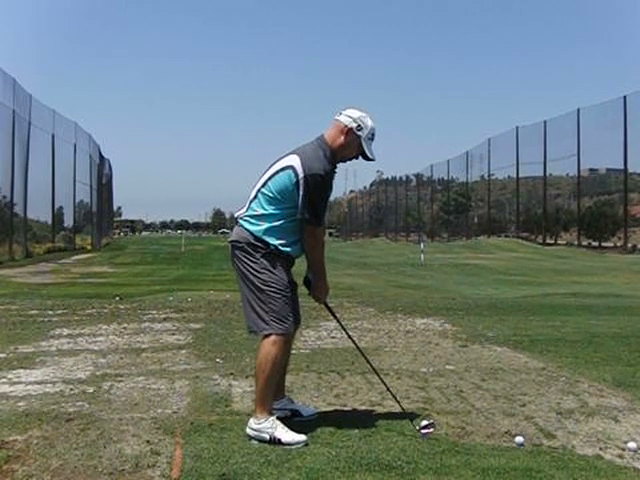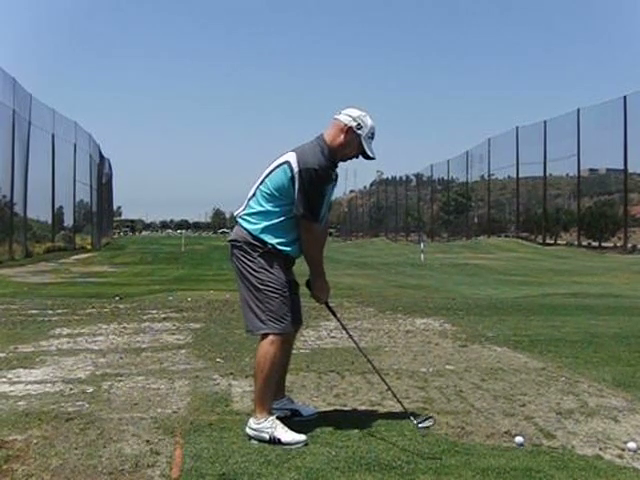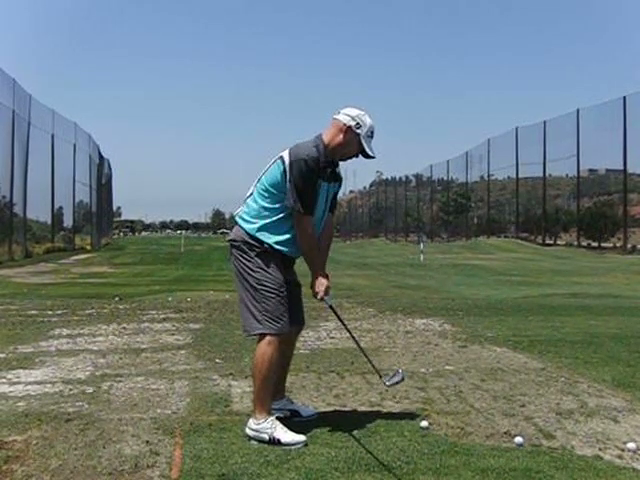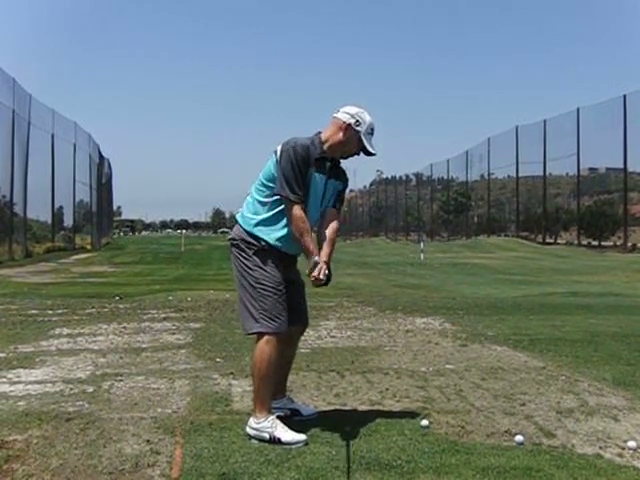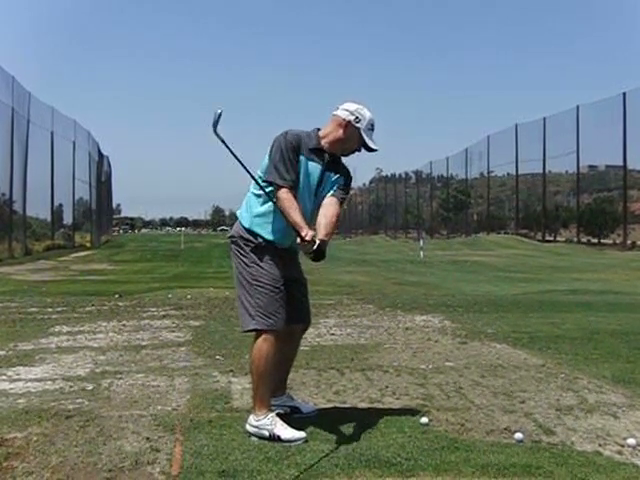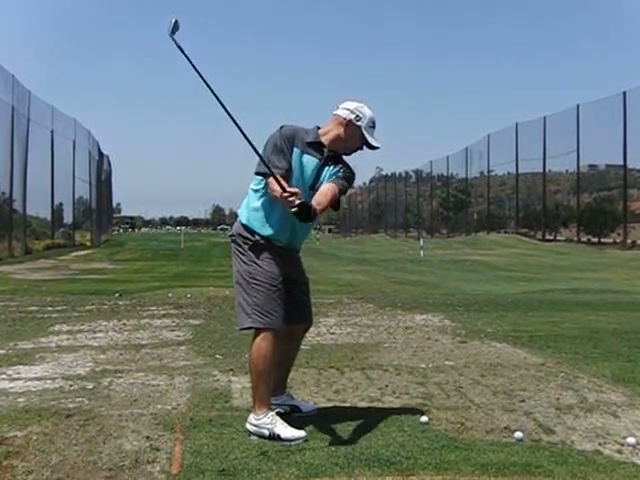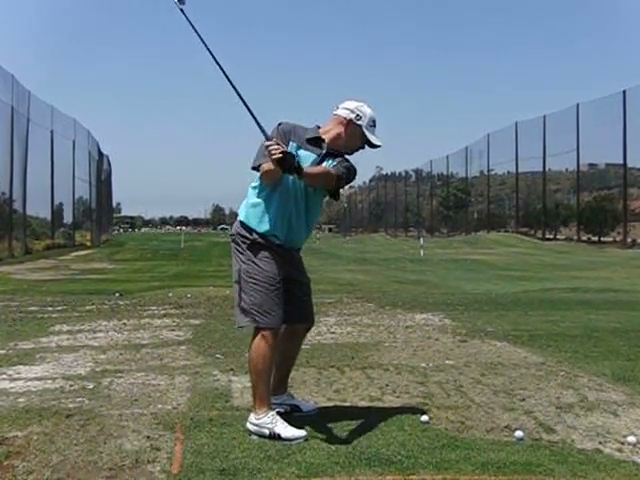
dt=0.7s
person 1, frame 1
left shoulder: (315, 159)
right shoulder: (316, 169)
left elbow: (314, 229)
right elbow: (312, 234)
left wrist: (314, 274)
right wrist: (320, 280)
left hip: (269, 249)
right hip: (257, 248)
left knee: (287, 326)
right knee: (277, 330)
left ankle: (277, 400)
right ankle: (261, 419)
person 1, frame 2
left shoulder: (325, 166)
right shoulder: (311, 165)
left elbow: (320, 226)
right elbow: (308, 230)
left wrist: (316, 275)
right wrist: (319, 278)
left hip: (275, 251)
right hip: (256, 248)
left knee: (289, 327)
right knee: (275, 330)
left ankle: (277, 400)
right ankle: (260, 419)
person 1, frame 3
left shoulder: (332, 173)
right shoulder: (304, 159)
left elbow: (325, 225)
right elbow: (302, 224)
left wrist: (320, 271)
right wrist: (318, 274)
left hip: (278, 252)
right hip: (255, 247)
left knee: (291, 328)
right knee: (273, 331)
left ankle: (277, 400)
right ankle: (260, 419)
person 1, frame 4
left shoulder: (338, 176)
right shoulder: (296, 151)
left elbow: (330, 220)
right elbow: (295, 210)
left wrist: (324, 261)
right wrist: (313, 258)
left hip: (284, 252)
right hip: (256, 246)
left knee: (294, 327)
right knee: (271, 329)
left ankle: (278, 399)
right ankle: (261, 418)
person 1, frame 5
left shoulder: (340, 173)
right shoulder: (291, 142)
left elbow: (330, 206)
right elbow: (283, 193)
left wrist: (320, 240)
right wrist: (304, 230)
left hip: (286, 249)
right hip: (256, 242)
left knee: (296, 325)
right knee: (269, 326)
left ankle: (278, 396)
right ankle: (260, 415)
person 1, frame 6
left shoulder: (341, 170)
right shoulder: (289, 136)
left elbow: (328, 193)
right elbow: (274, 183)
left wrist: (311, 208)
right wrist: (289, 198)
left hip: (288, 248)
right hip: (257, 241)
left knee: (297, 324)
right knee: (268, 326)
left ankle: (278, 395)
right ankle: (260, 415)
person 1, frame 7
left shoulder: (342, 165)
right shoulder: (287, 133)
left elbow: (323, 177)
right elbow: (267, 176)
left wrist: (297, 169)
right wrist: (278, 165)
left hip: (289, 248)
right hip: (256, 240)
left knee: (299, 323)
right knee: (268, 325)
left ankle: (278, 394)
right ankle: (261, 414)
